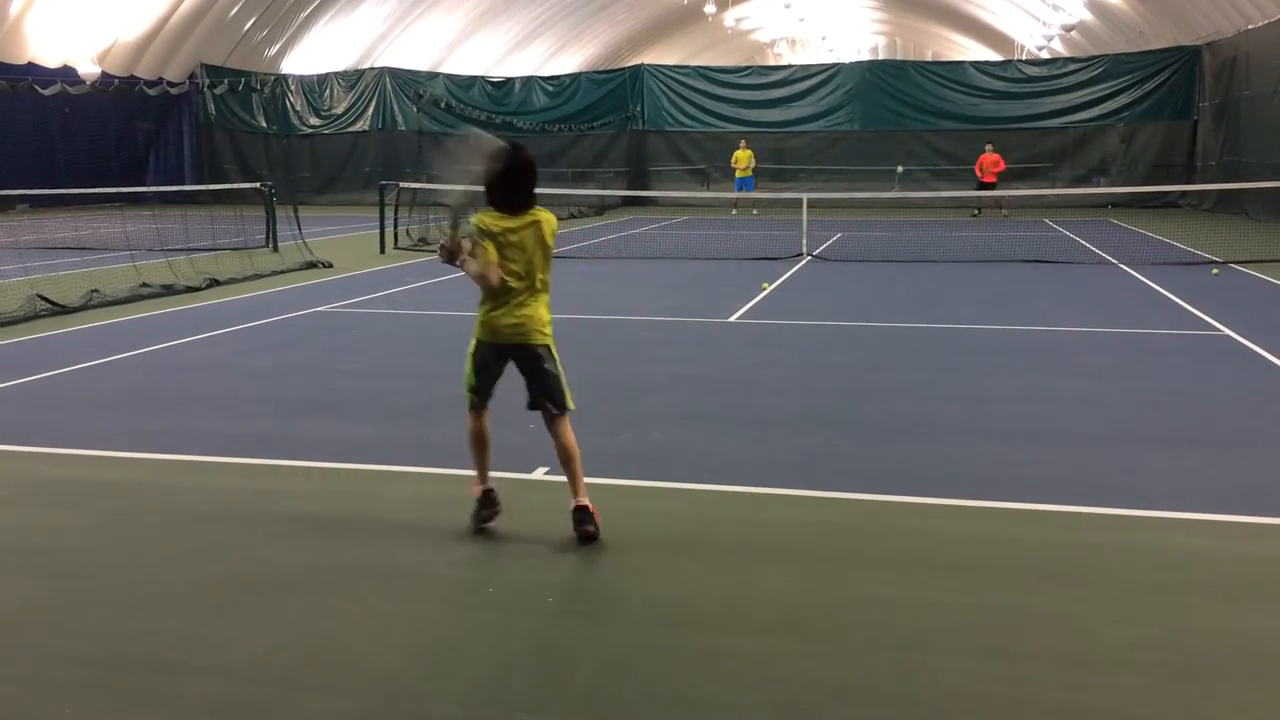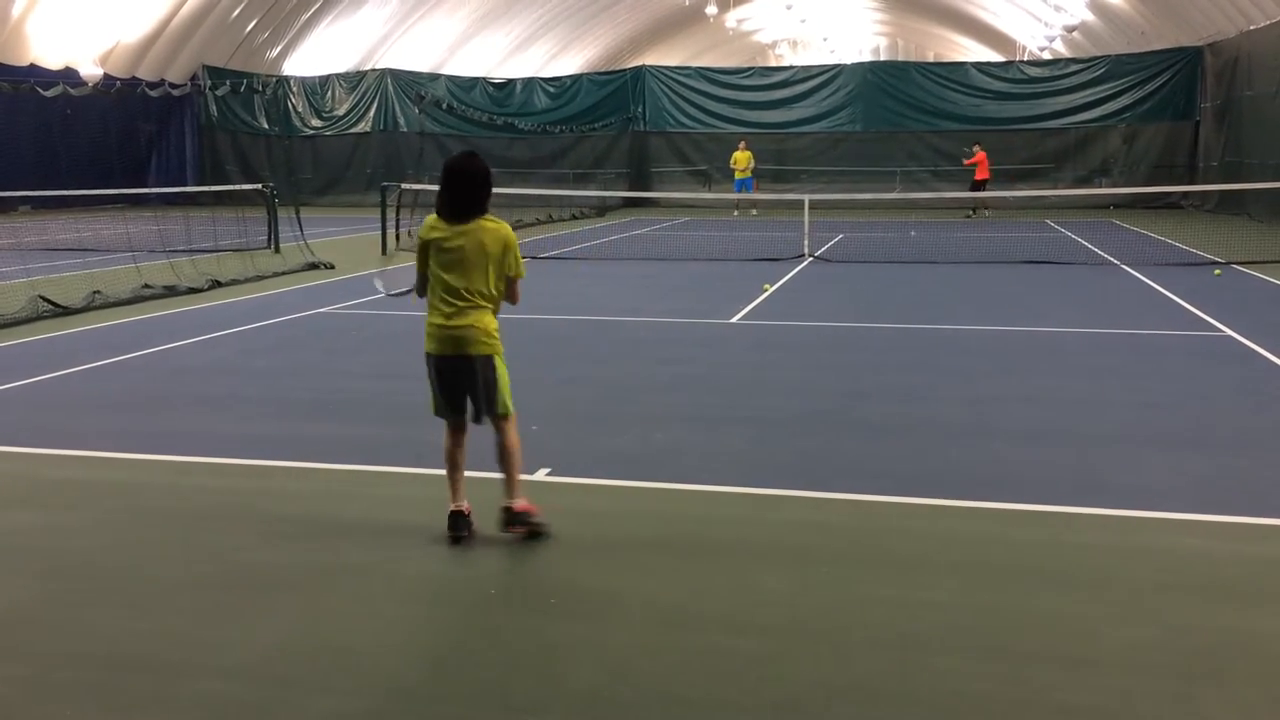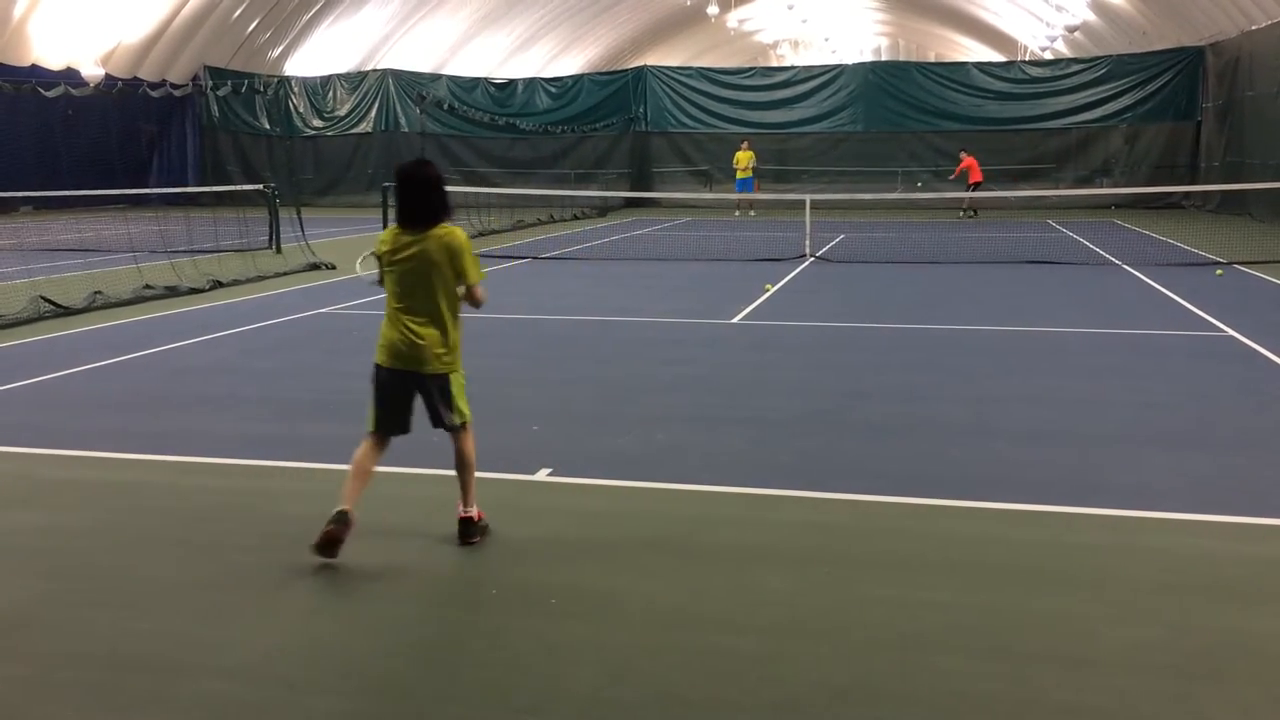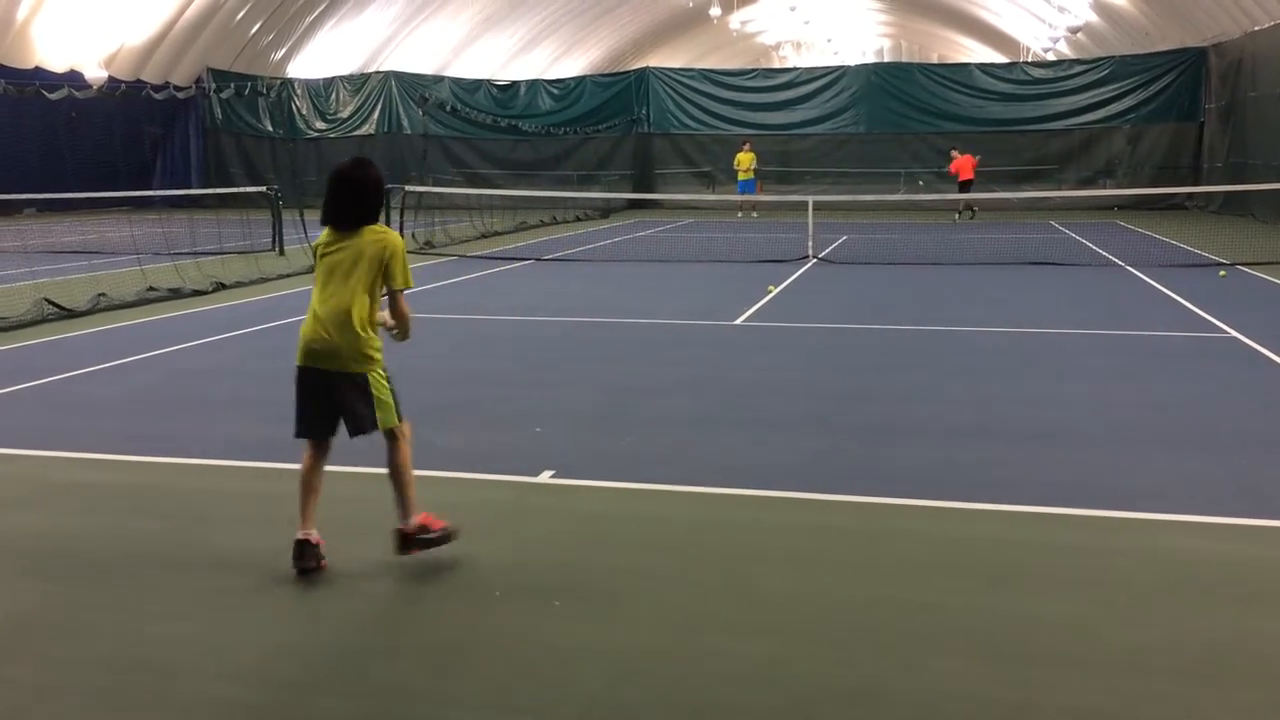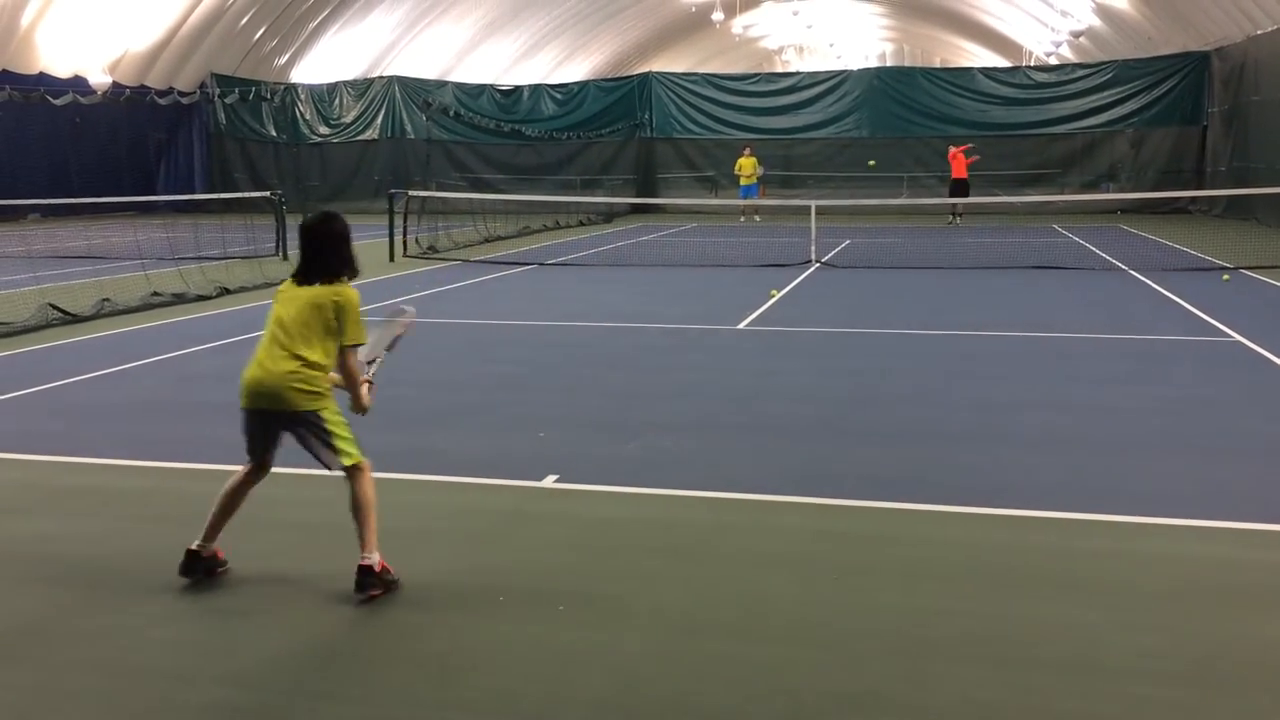
dt=0.3s
person 1, frame 1
left shoulder: (484, 223)
right shoulder: (546, 221)
left elbow: (490, 280)
left wrist: (461, 258)
left hip: (492, 332)
right hip: (533, 332)
left knee: (477, 409)
right knee: (557, 419)
left ankle: (485, 492)
right ankle: (581, 507)
person 1, frame 2
left shoulder: (431, 229)
right shoulder: (500, 233)
left elbow: (422, 289)
right elbow: (512, 297)
left hip: (439, 342)
right hip: (479, 341)
left knee: (455, 426)
right knee: (503, 421)
left ankle: (458, 508)
right ankle: (516, 506)
person 1, frame 3
left shoulder: (388, 241)
right shoulder: (453, 239)
right elbow: (476, 299)
right wrist: (461, 288)
left hip: (391, 354)
right hip: (437, 356)
left knee: (377, 438)
right knee: (461, 430)
left ankle: (342, 514)
right ankle: (469, 515)
person 1, frame 4
left shoulder: (325, 241)
right shoulder: (387, 240)
right elbow: (401, 311)
right wrist: (400, 328)
left hip: (312, 351)
right hip: (355, 355)
left knee: (317, 447)
right knee: (396, 434)
left ankle: (306, 540)
right ankle: (411, 524)
person 1, frame 5
left shoulder: (288, 289)
right shoulder: (345, 296)
right elbow: (347, 364)
left wrist: (335, 378)
right wrist: (359, 396)
left hip: (257, 388)
right hip: (301, 394)
left knee: (256, 467)
right knee: (359, 470)
left ankle: (201, 552)
right ankle: (370, 565)
